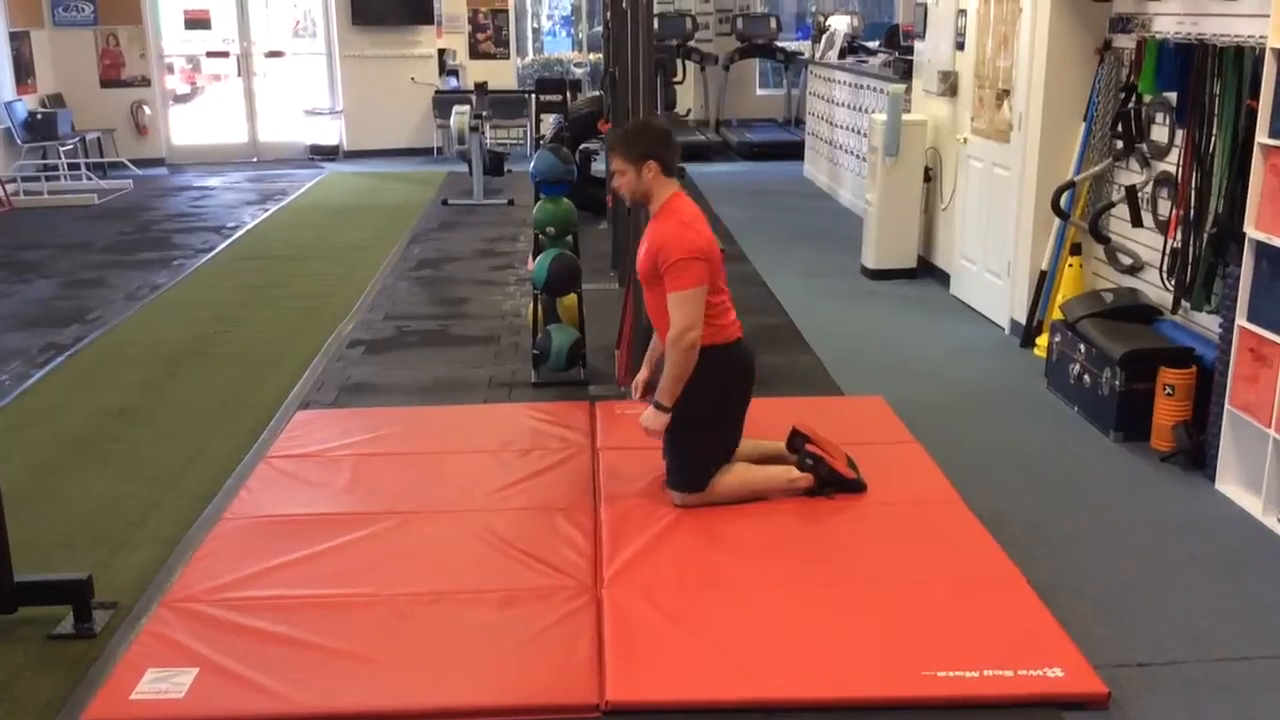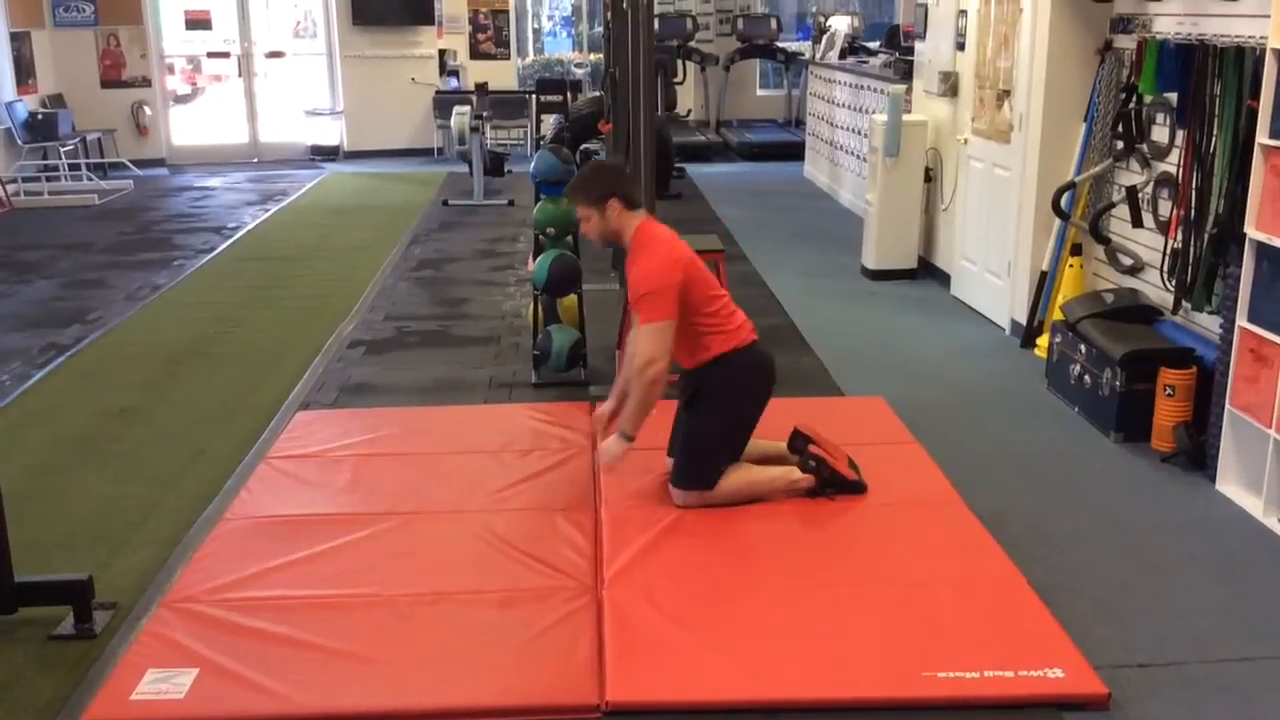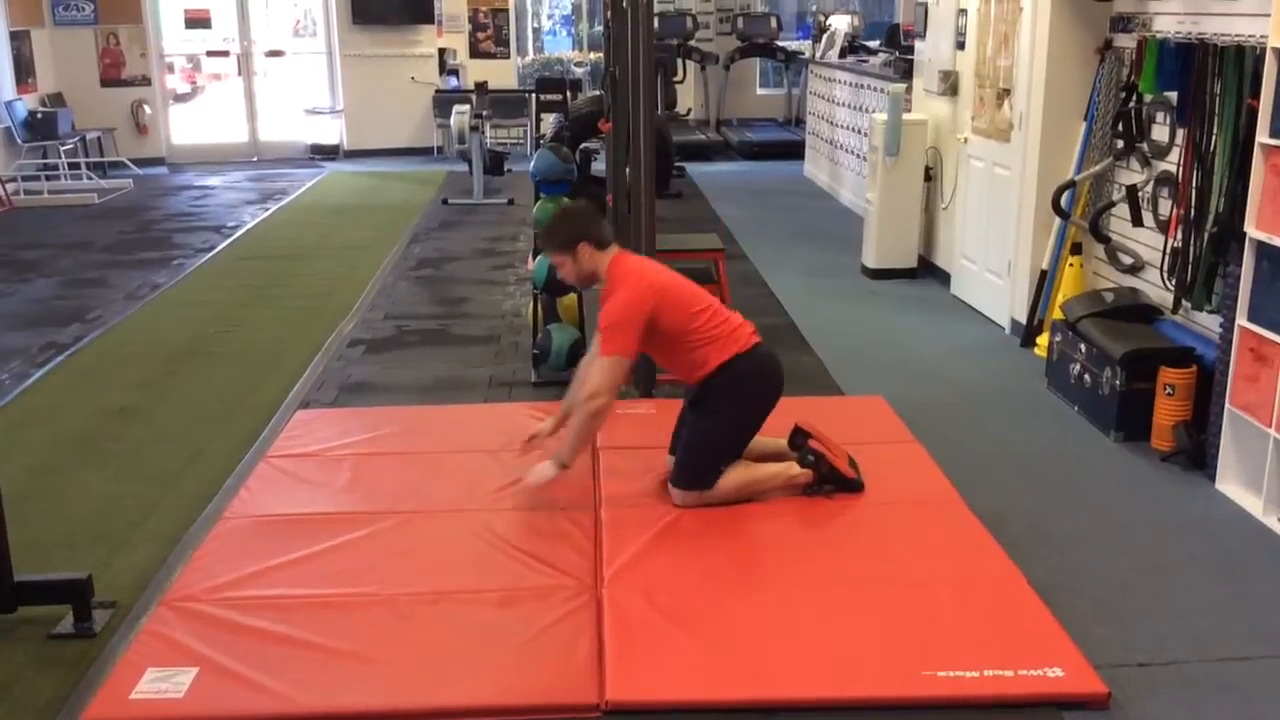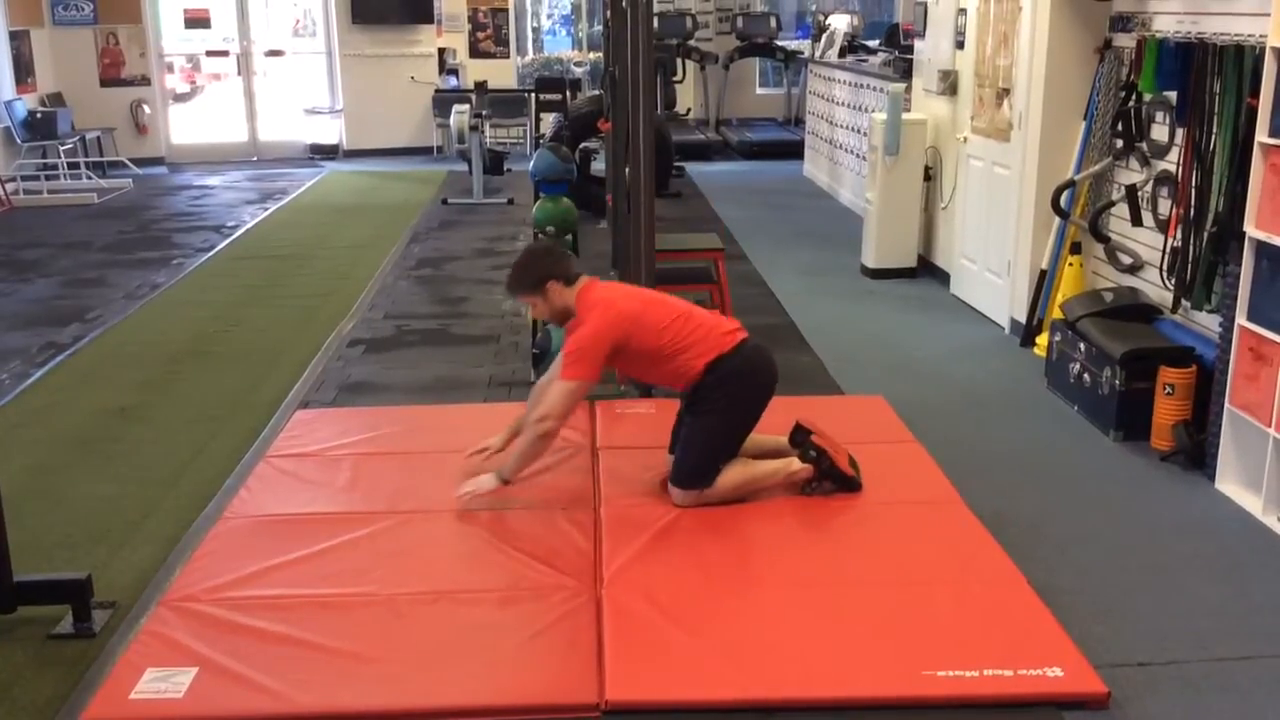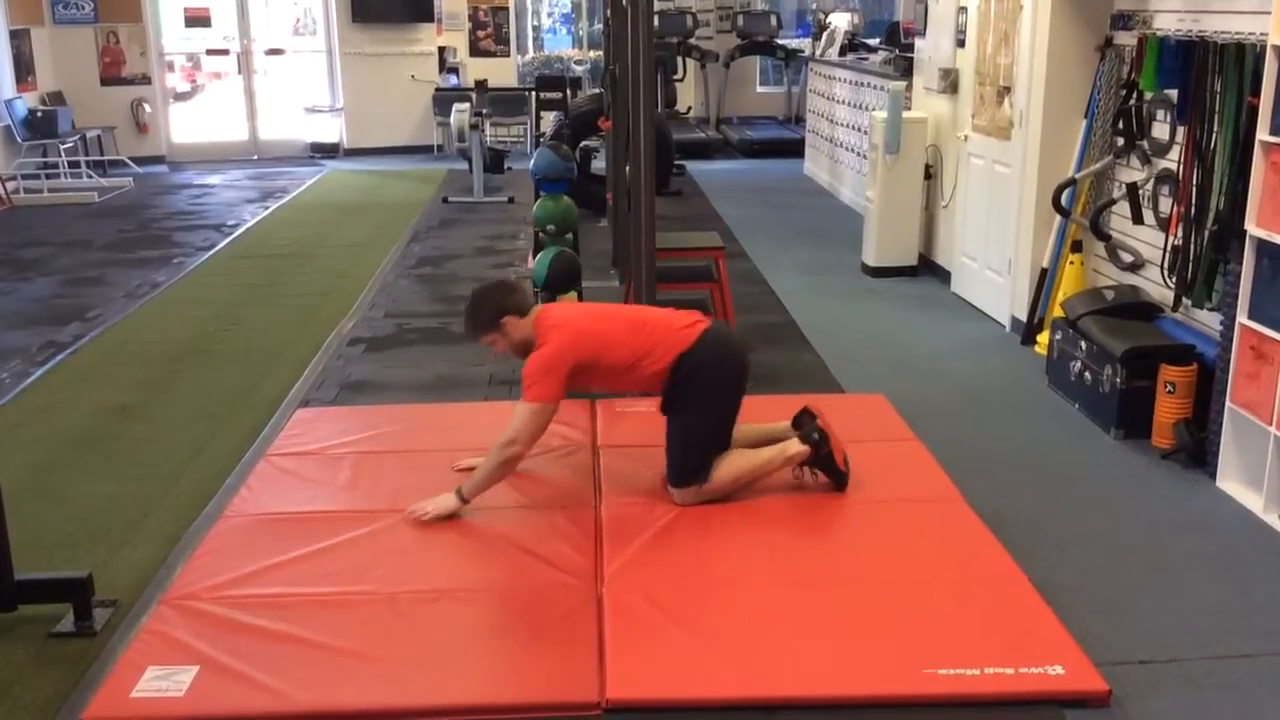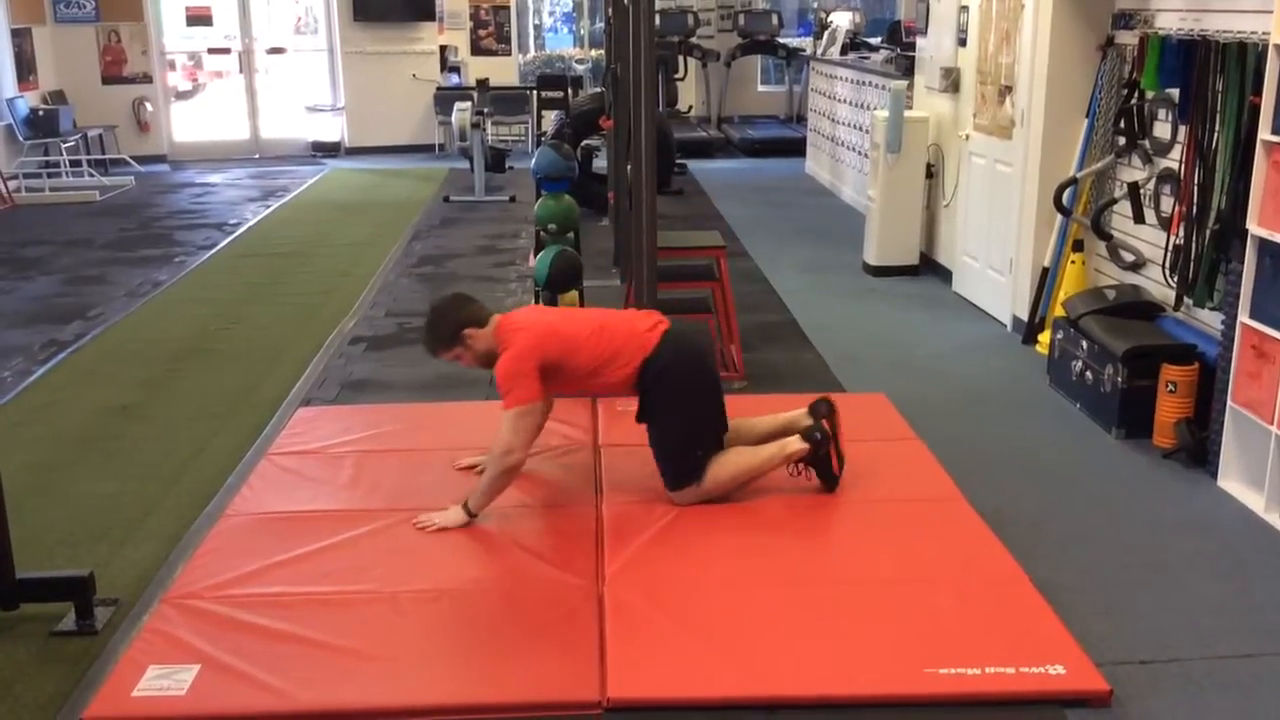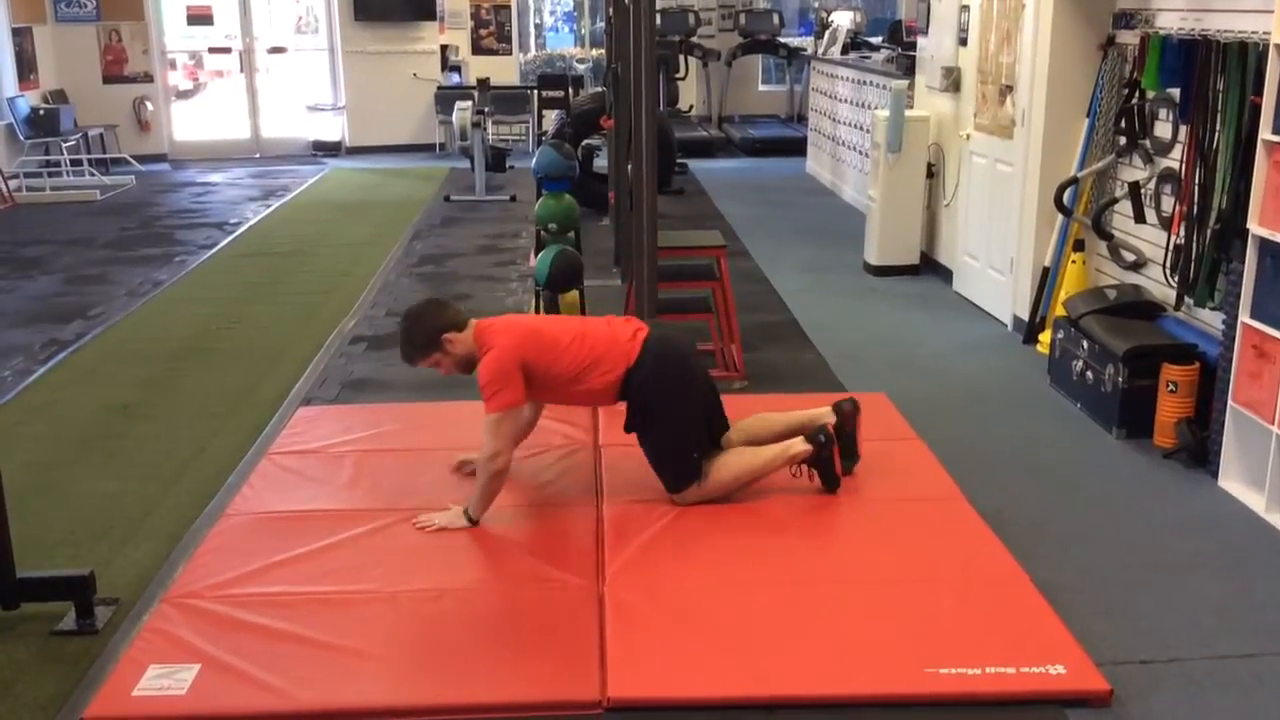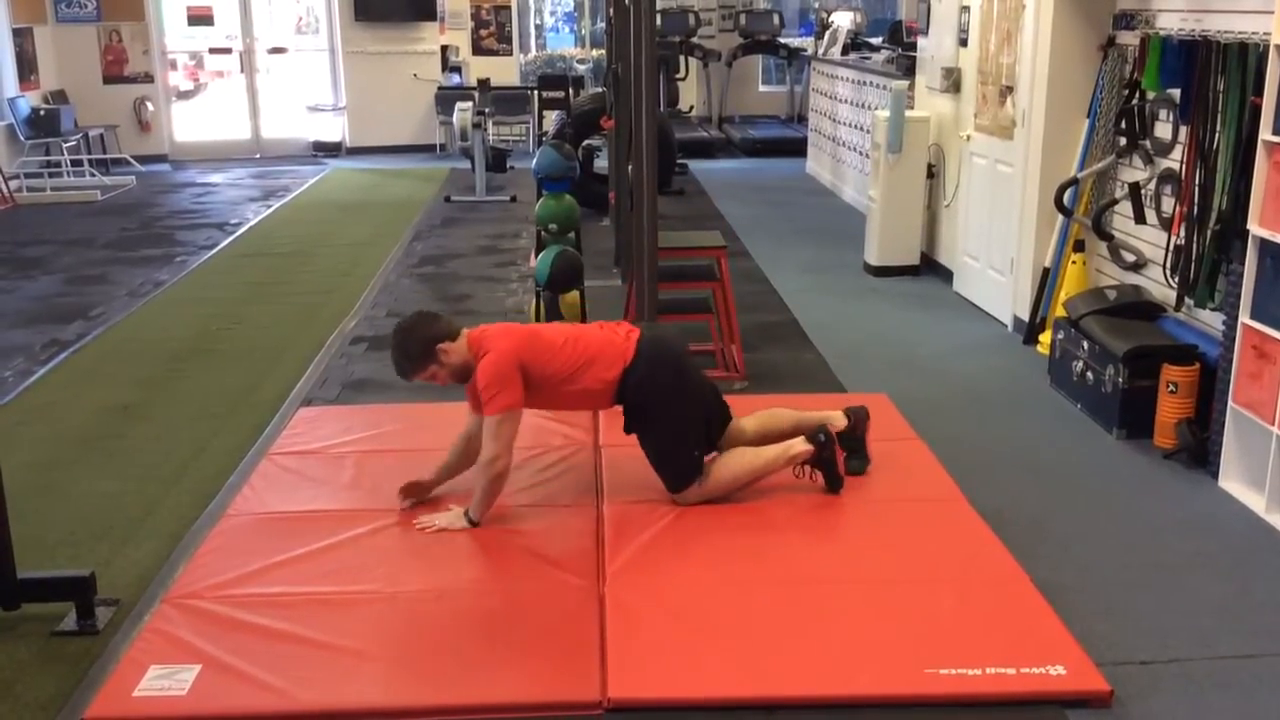
dt=0.2s
person 1, frame 1
left shoulder: (676, 233)
right shoulder: (669, 215)
left elbow: (686, 334)
left wrist: (661, 406)
right wrist: (649, 367)
left hip: (712, 365)
right hip: (705, 360)
left knee: (687, 490)
right knee: (698, 453)
left ankle: (808, 474)
right ankle: (794, 449)
person 1, frame 2
left shoulder: (652, 264)
right shoulder: (647, 242)
left elbow: (652, 366)
right elbow: (638, 336)
left wrist: (624, 435)
right wrist: (615, 398)
left hip: (734, 372)
right hip: (720, 364)
left knee: (687, 491)
right knee: (682, 462)
left ankle: (808, 475)
right ankle: (795, 451)
person 1, frame 3
left shoulder: (625, 296)
right shoulder: (624, 273)
left elbow: (598, 397)
right elbow: (593, 362)
left wrist: (558, 462)
right wrist: (557, 420)
left hip: (742, 378)
right hip: (729, 369)
left knee: (686, 490)
right knee: (682, 461)
left ankle: (805, 472)
right ankle: (793, 448)
person 1, frame 4
left shoulder: (595, 324)
right shoulder: (594, 302)
left elbow: (548, 421)
right elbow: (551, 382)
left wrist: (500, 478)
right wrist: (506, 437)
left hip: (736, 374)
right hip: (728, 364)
left knee: (686, 491)
right knee: (685, 458)
left ankle: (806, 466)
right ankle: (795, 445)
person 1, frame 5
left shoulder: (552, 348)
right shoulder: (553, 320)
left elbow: (515, 444)
right elbow: (529, 413)
left wrist: (459, 498)
right wrist: (492, 461)
left hip: (705, 367)
right hip: (704, 347)
left knee: (685, 489)
right knee: (700, 451)
left ankle: (800, 450)
right ankle: (795, 428)
person 1, frame 6
left shoulder: (515, 355)
right shoulder: (522, 324)
left elbow: (512, 455)
right elbow: (534, 412)
left wrist: (466, 510)
right wrist: (497, 458)
left hip: (672, 368)
right hip: (674, 347)
left knee: (686, 489)
right knee: (710, 443)
left ankle: (800, 446)
right ankle: (808, 418)
person 1, frame 7
left shoulder: (495, 360)
right shoulder: (502, 333)
left elbow: (498, 459)
right elbow: (529, 409)
left wrist: (468, 515)
right wrist: (487, 459)
left hip: (653, 375)
right hip: (655, 352)
left knee: (689, 489)
right knee: (724, 442)
left ankle: (803, 447)
right ankle: (830, 417)
person 1, frame 8
left shoulder: (493, 363)
right shoulder: (485, 350)
left elbow: (496, 460)
right elbow: (476, 434)
left wrist: (470, 517)
right wrist: (432, 481)
left hip: (647, 374)
right hip: (644, 356)
left knee: (690, 489)
right knee: (735, 433)
left ankle: (805, 447)
right ankle: (840, 422)
